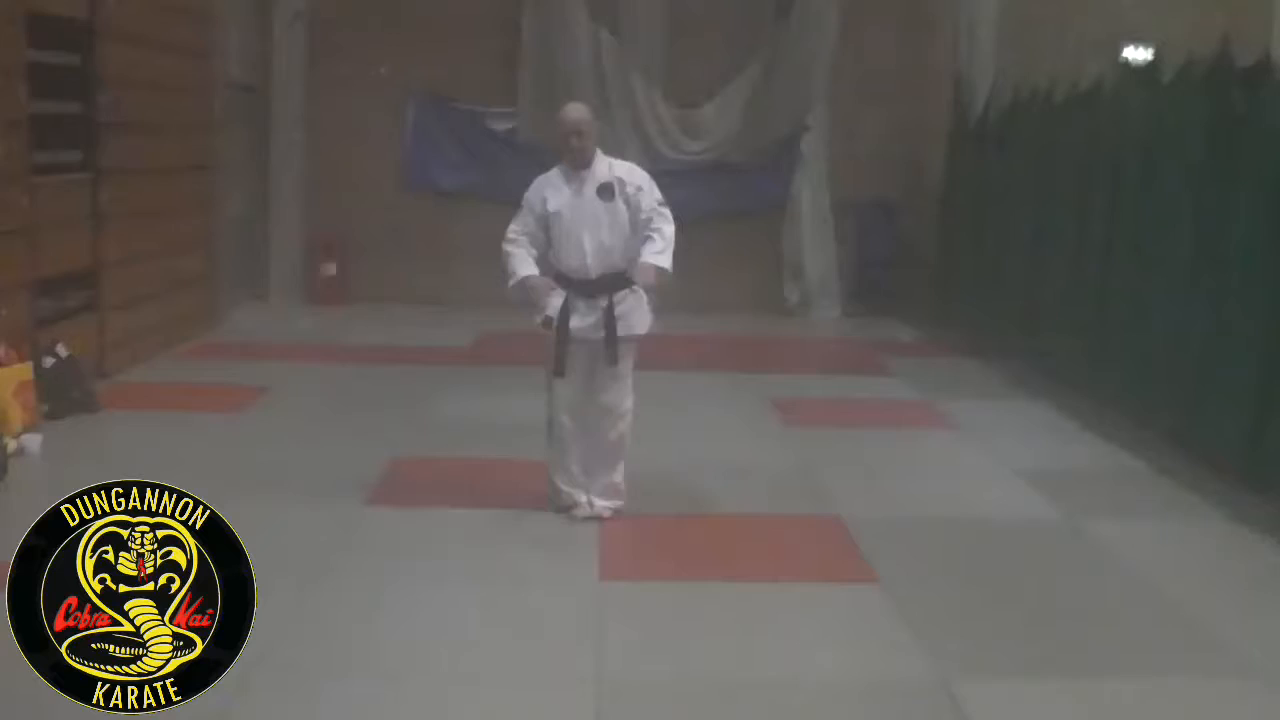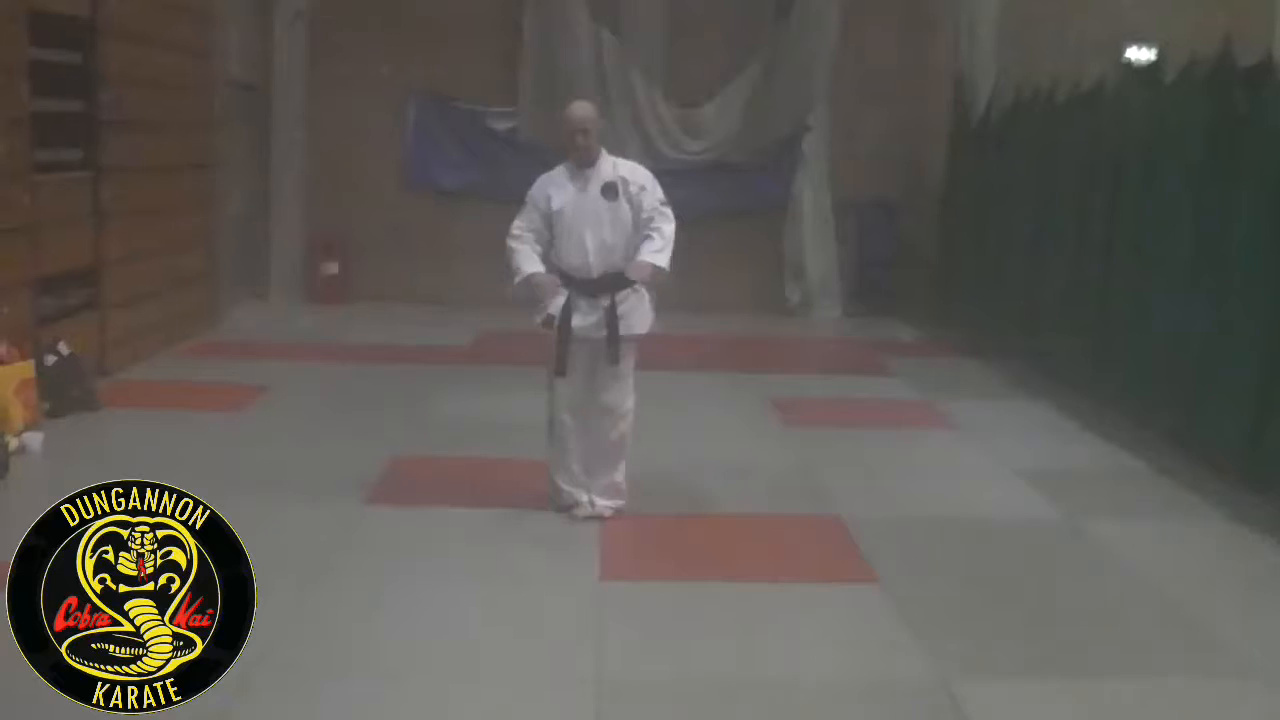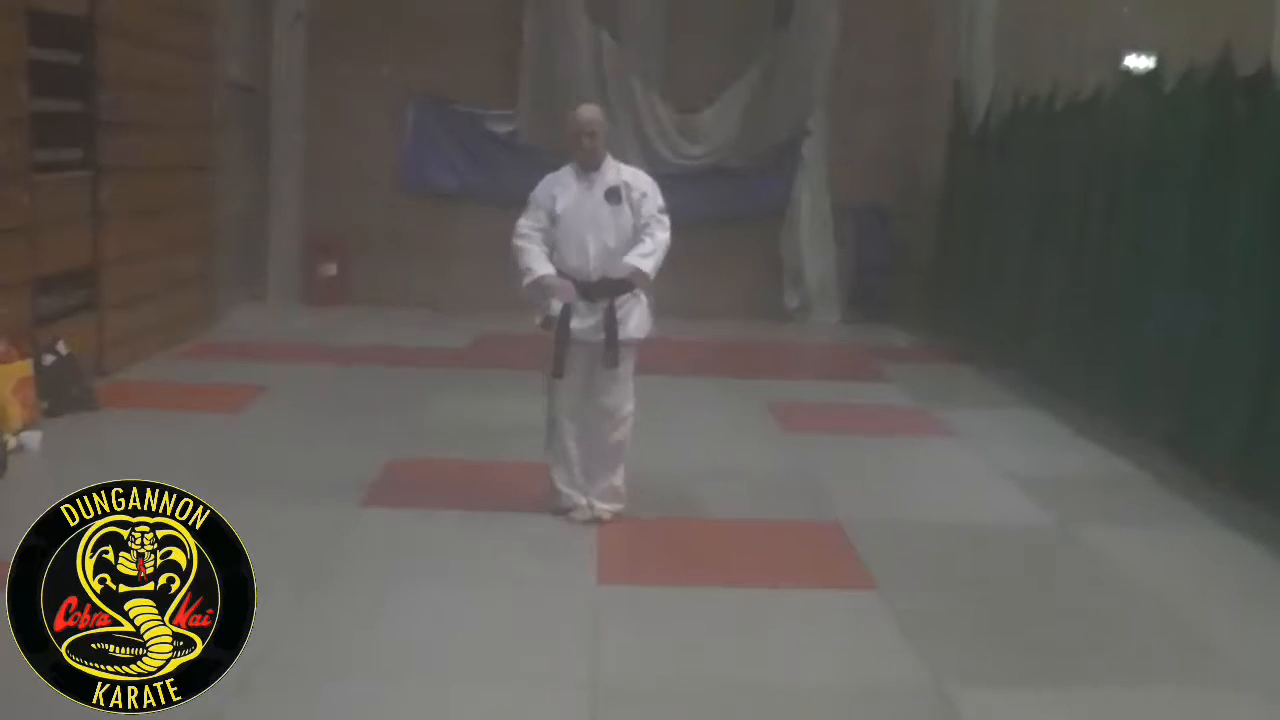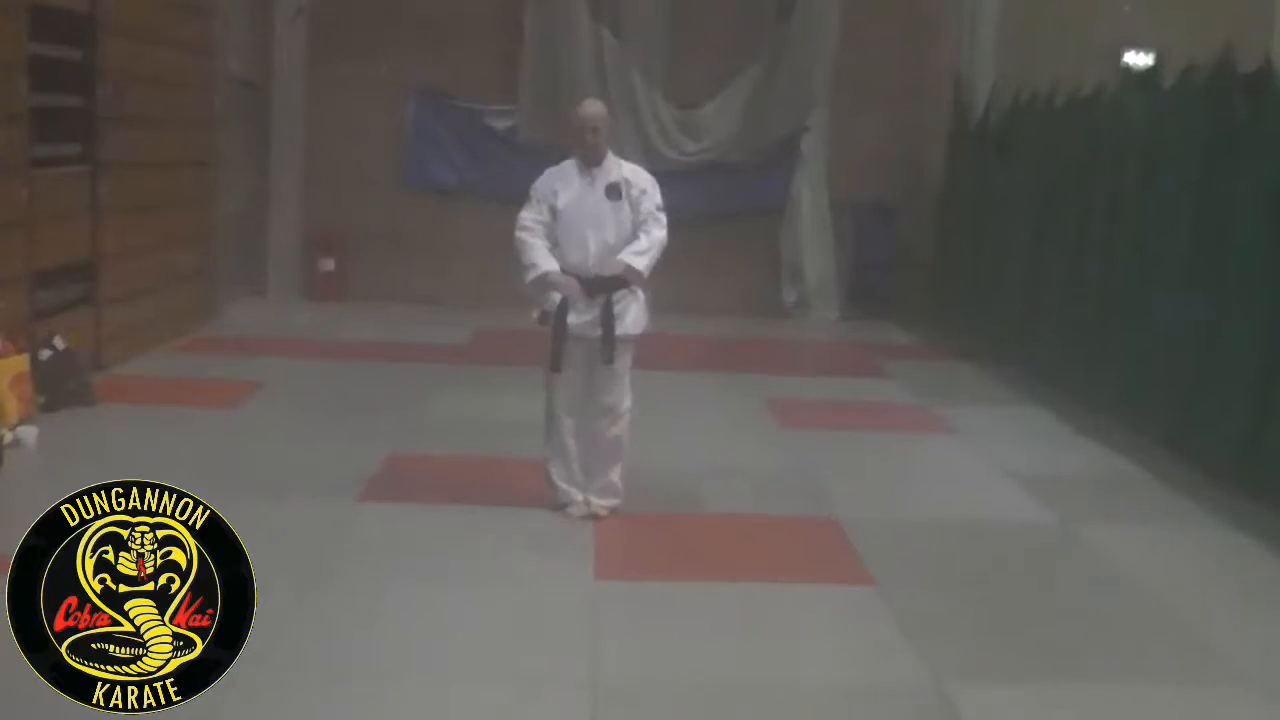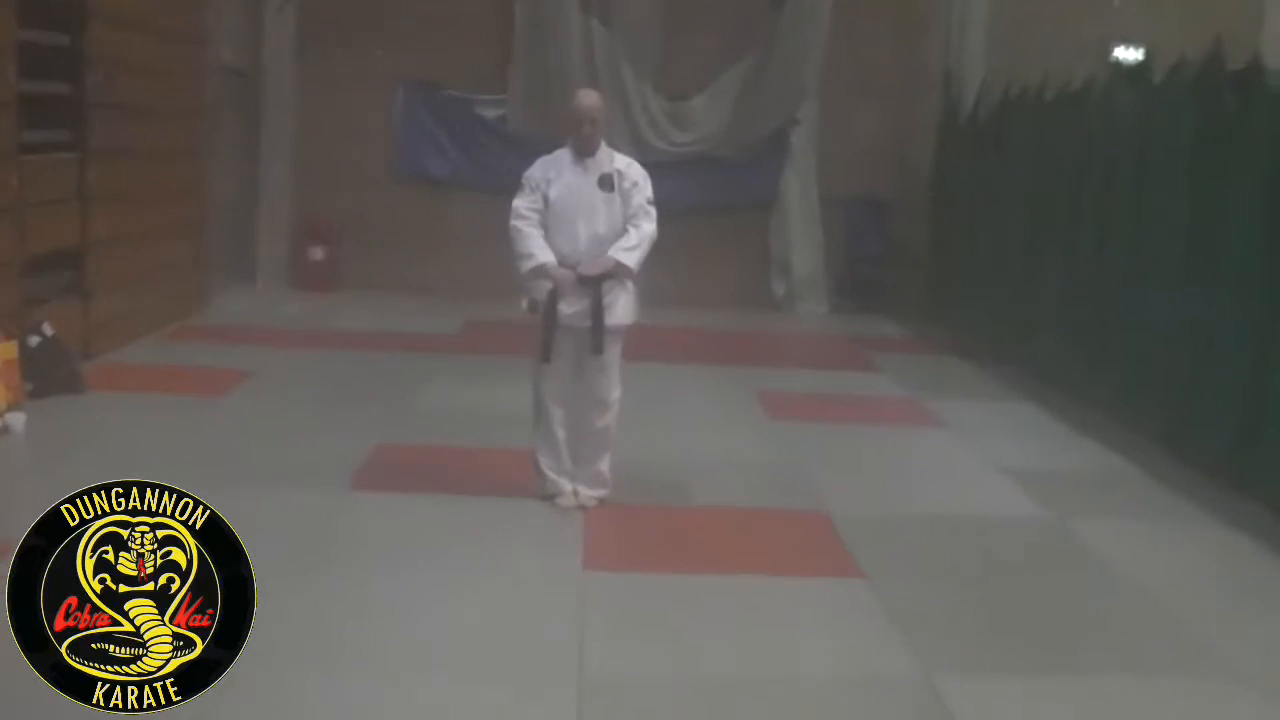
dt=0.1s
person 1, frame 1
left shoulder: (629, 177)
right shoulder: (544, 187)
left elbow: (659, 224)
right elbow: (519, 239)
left wrist: (651, 264)
right wrist: (529, 278)
left hip: (619, 305)
right hip: (568, 306)
left knee: (612, 405)
right knee: (566, 404)
left ankle: (604, 492)
right ankle: (572, 492)
person 1, frame 2
left shoulder: (632, 176)
right shoulder: (549, 185)
left elbow: (660, 223)
right elbow: (523, 236)
left wrist: (648, 261)
right wrist: (535, 275)
left hip: (620, 305)
right hip: (570, 305)
left knee: (614, 405)
right knee: (567, 403)
left ankle: (606, 491)
right ankle: (573, 491)
person 1, frame 3
left shoulder: (636, 182)
right shoulder: (551, 187)
left elbow: (657, 232)
right elbow: (527, 238)
left wrist: (634, 267)
right wrist: (546, 279)
left hip: (620, 309)
right hip: (570, 309)
left knee: (613, 407)
right knee: (567, 406)
left ankle: (604, 495)
right ankle: (571, 494)
person 1, frame 4
left shoulder: (635, 179)
right shoulder: (552, 181)
left elbow: (654, 230)
right elbow: (530, 232)
left wrist: (625, 265)
right wrist: (551, 275)
left hip: (617, 305)
right hip: (569, 305)
left knee: (611, 403)
right knee: (565, 402)
left ankle: (602, 490)
right ankle: (569, 489)
person 1, frame 5
left shoulder: (628, 171)
right shoulder: (544, 170)
left elbow: (644, 224)
right elbow: (523, 223)
left wrist: (609, 260)
right wrist: (549, 269)
left hip: (607, 296)
right hip: (556, 294)
left knee: (600, 394)
right knee: (554, 392)
left ankle: (590, 481)
right ankle: (558, 480)
